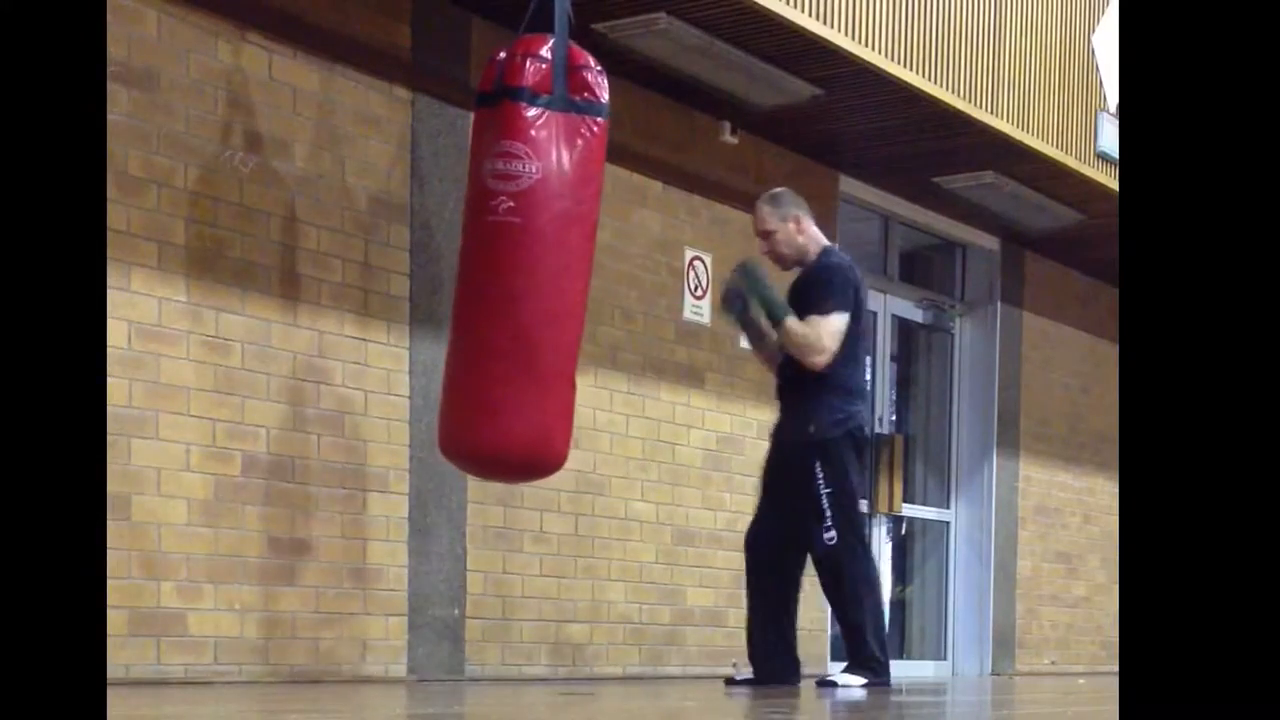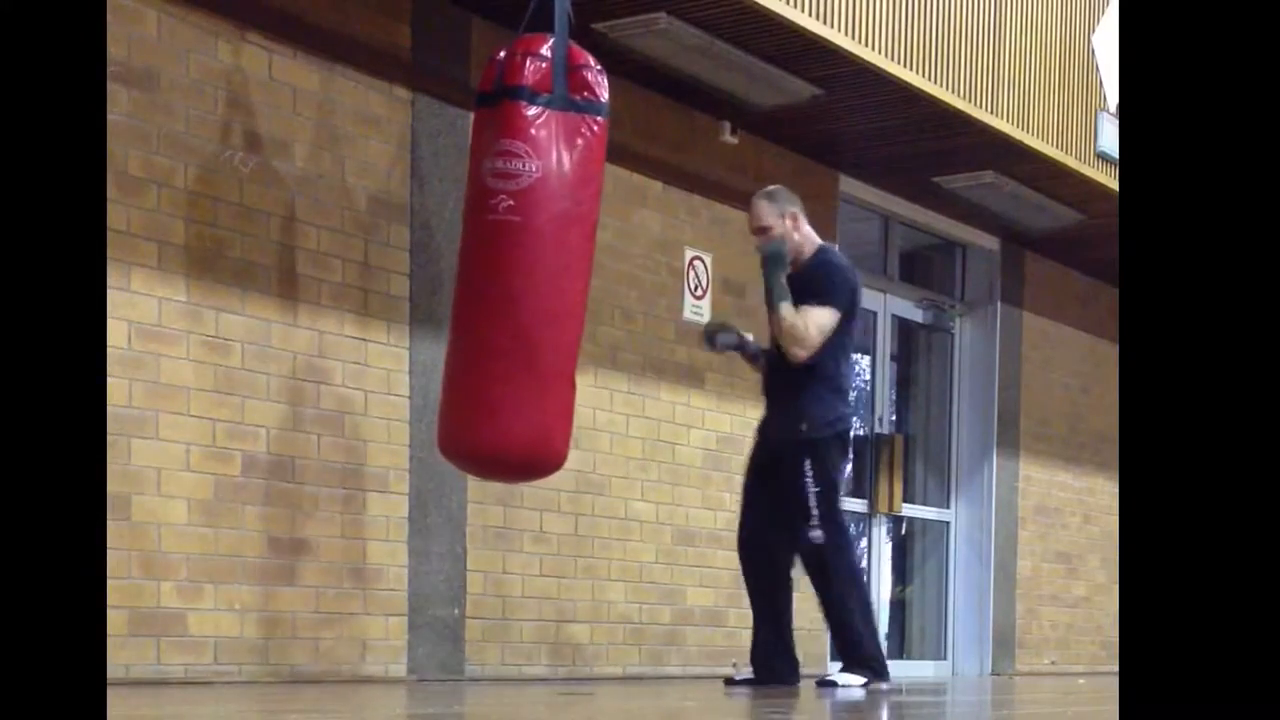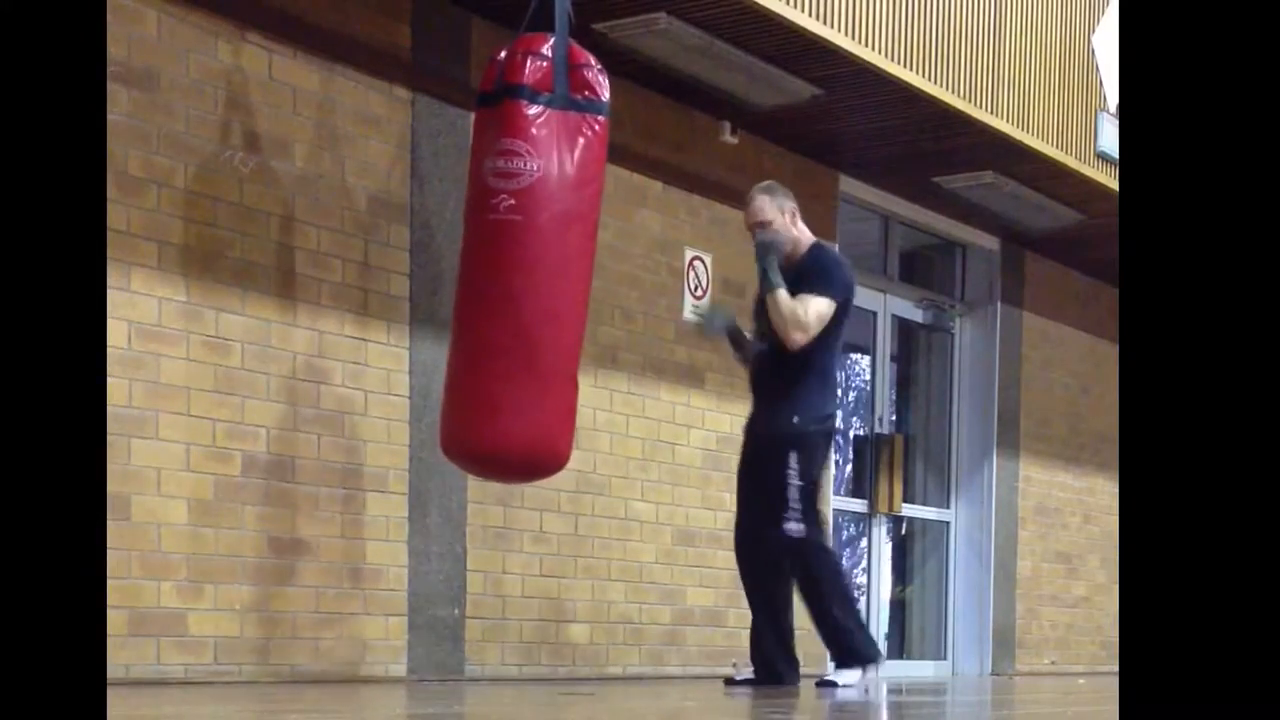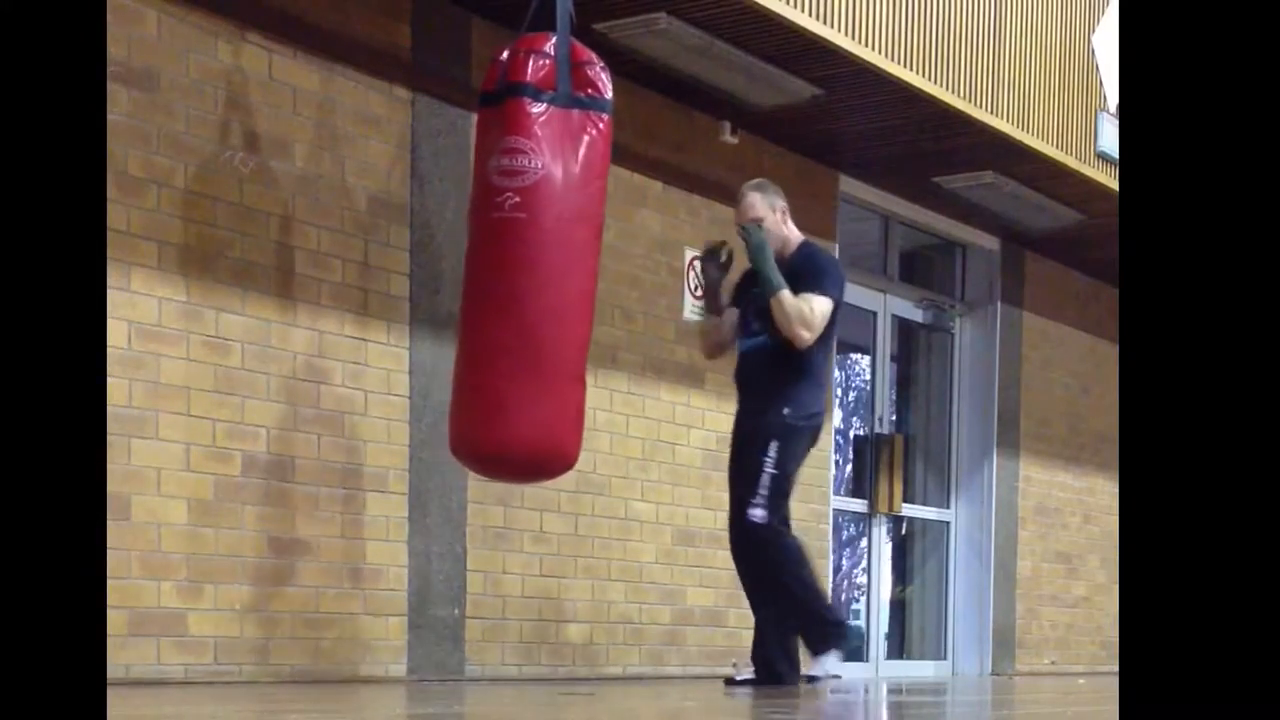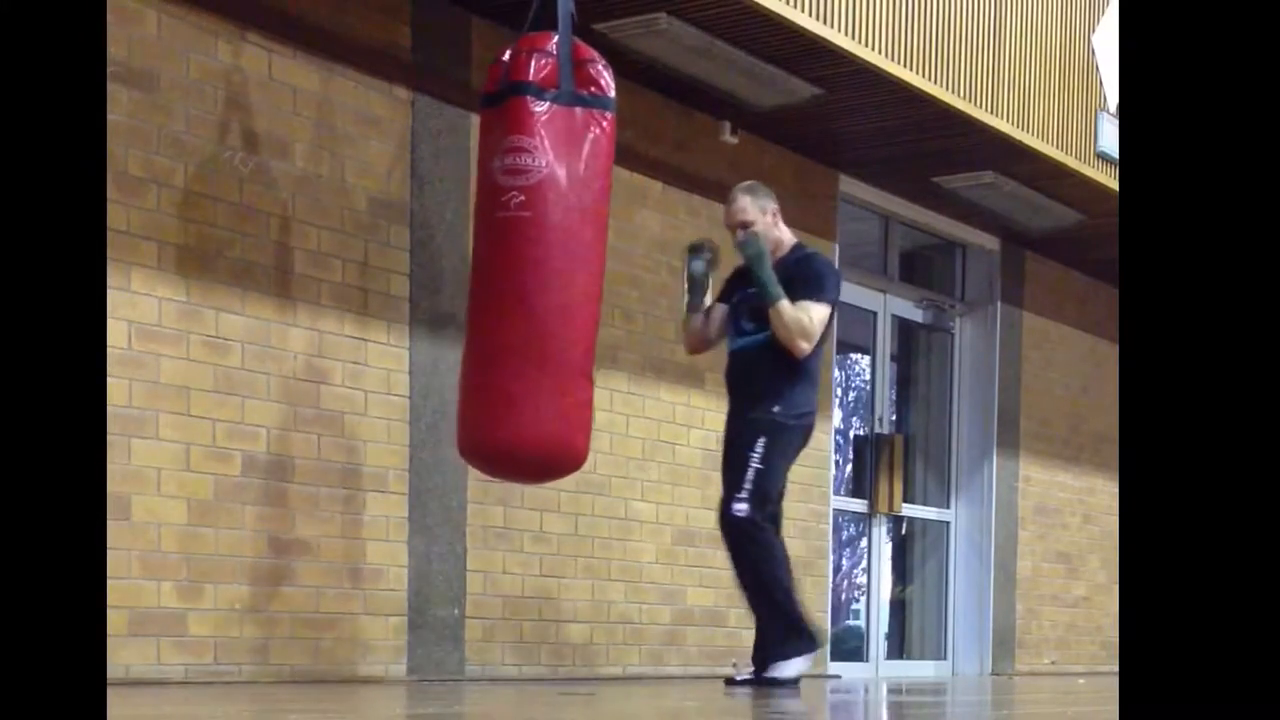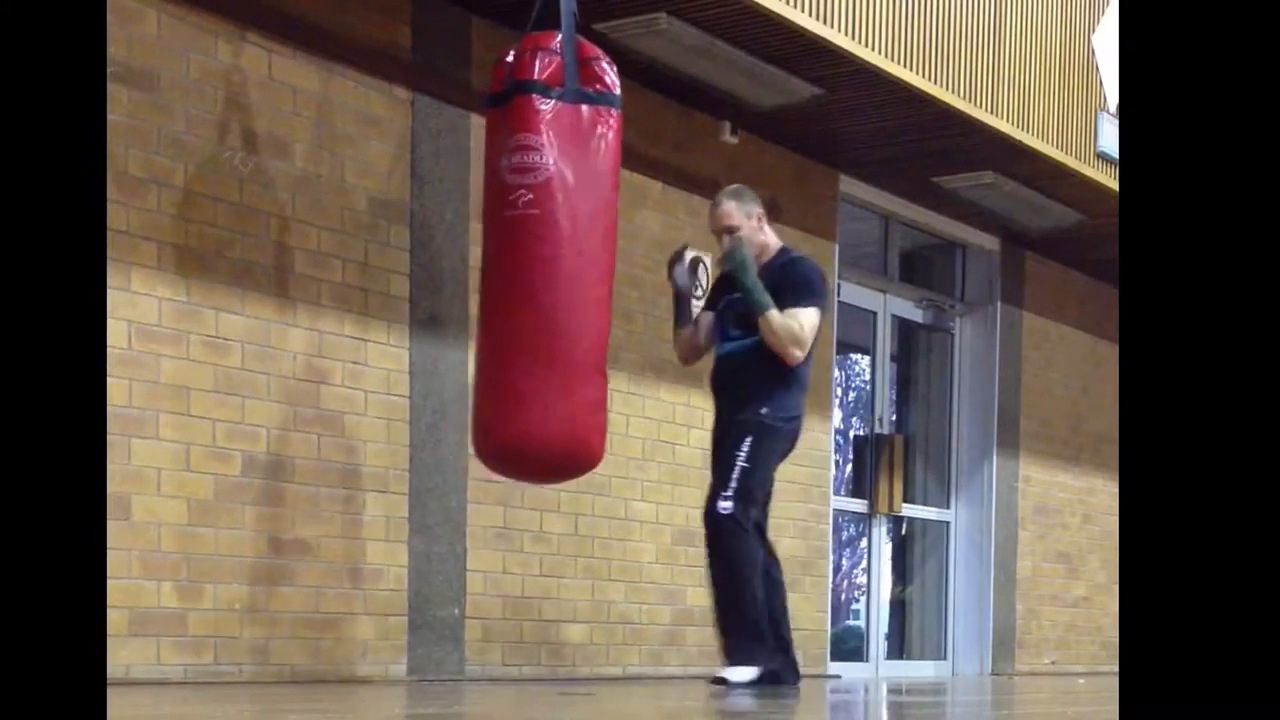
dt=0.1s
person 1, frame 1
left shoulder: (832, 272)
right shoulder: (806, 280)
left elbow: (816, 355)
right elbow: (784, 359)
left wrist: (770, 302)
right wrist: (746, 314)
left hip: (828, 430)
right hip: (798, 429)
left knee: (838, 545)
right knee: (766, 543)
left ankle: (870, 663)
right ankle: (774, 661)
person 1, frame 2
left shoulder: (828, 271)
right shoulder: (794, 277)
left elbow: (799, 345)
left wrist: (773, 279)
right wrist: (741, 345)
left hip: (814, 428)
right hip: (783, 427)
left knee: (823, 543)
right knee: (759, 544)
left ankle: (865, 662)
right ankle: (774, 663)
person 1, frame 3
left shoulder: (825, 267)
right shoulder: (774, 279)
left elbow: (796, 334)
left wrist: (770, 270)
right wrist: (733, 331)
left hip: (801, 420)
right hip: (766, 420)
left knee: (796, 535)
right knee: (754, 539)
left ankle: (857, 653)
right ankle: (774, 661)
person 1, frame 4
left shoulder: (816, 265)
right shoulder: (751, 279)
left elbow: (802, 332)
right elbow: (713, 346)
left wrist: (767, 267)
right wrist: (713, 288)
left hip: (788, 414)
right hip: (754, 415)
left knee: (761, 523)
right knee: (748, 537)
left ankle: (828, 636)
right ankle: (775, 660)
person 1, frame 5
left shoulder: (812, 268)
right shoulder: (740, 278)
left elbow: (802, 341)
right elbow: (696, 342)
left wrist: (765, 276)
right wrist: (697, 283)
left hip: (781, 414)
right hip: (745, 416)
left knee: (743, 519)
right knee: (757, 531)
left ankle: (794, 642)
right ankle: (776, 655)
person 1, frame 6
left shoulder: (799, 272)
right shoulder: (727, 284)
left elbow: (793, 348)
right elbow: (687, 352)
left wrist: (752, 286)
right wrist: (681, 295)
left hip: (767, 417)
right hip: (732, 419)
left knee: (726, 518)
right knee: (744, 534)
left ankle: (752, 652)
right ankle: (776, 662)
